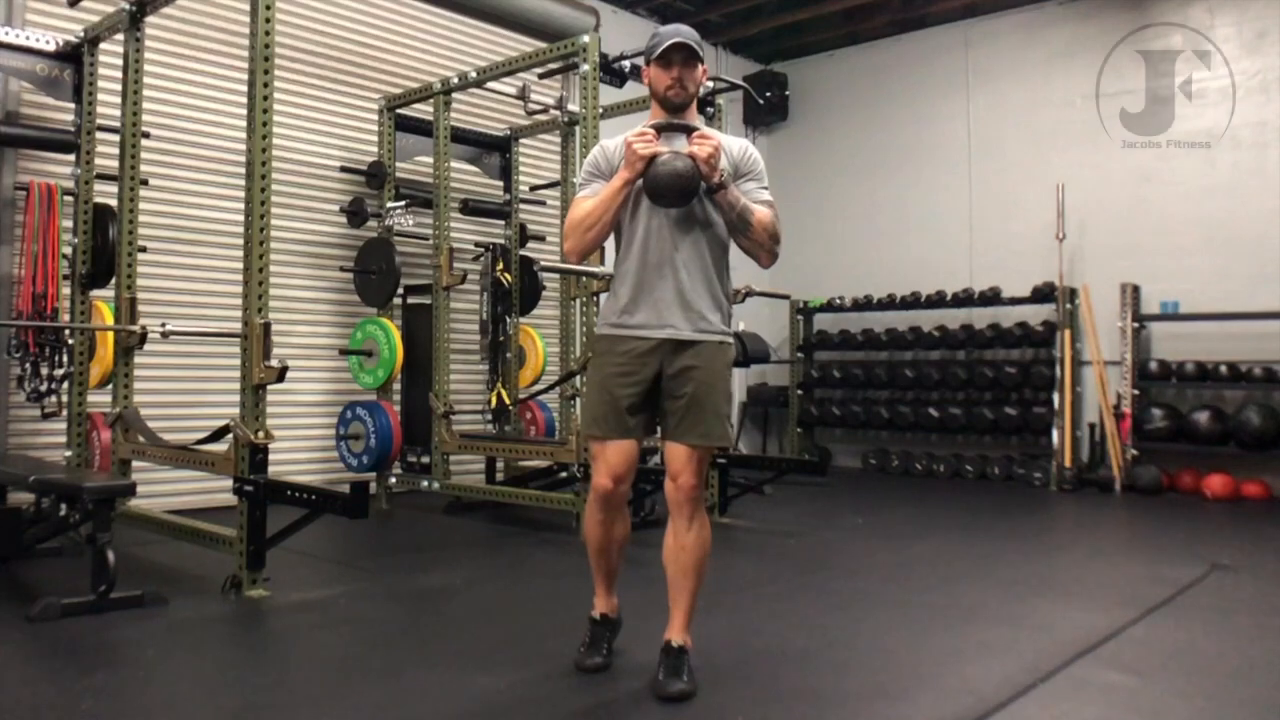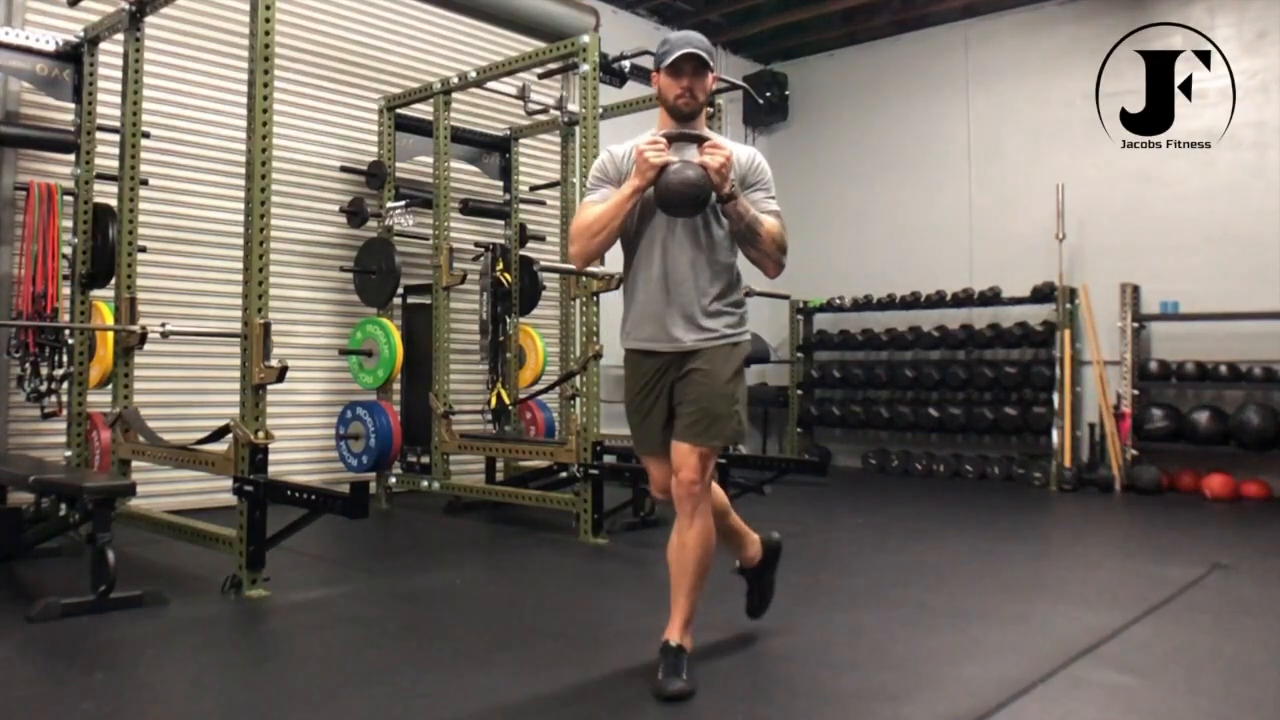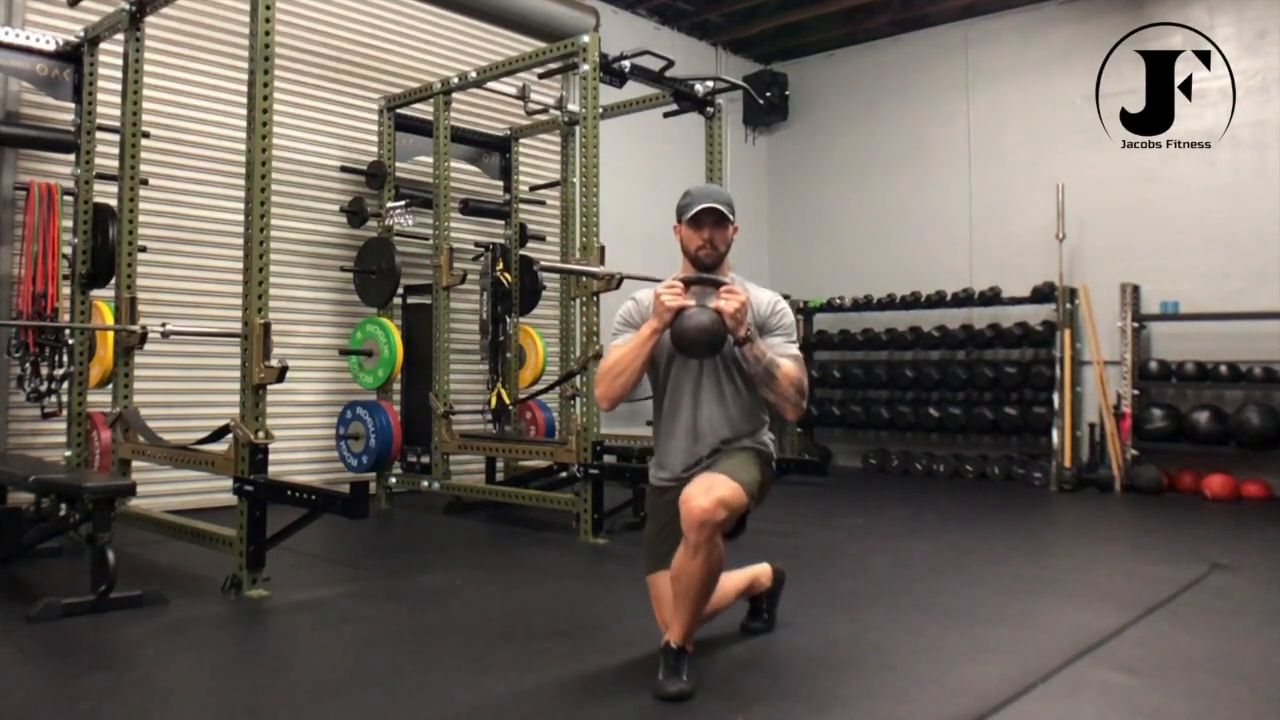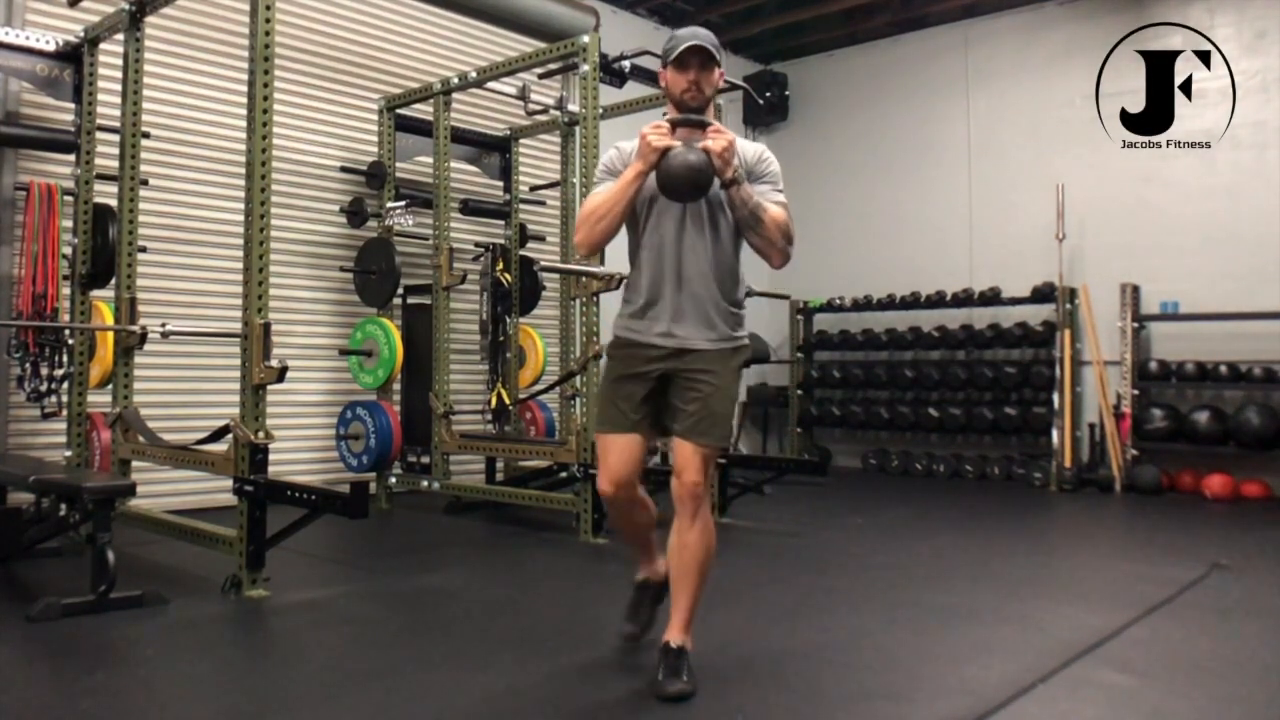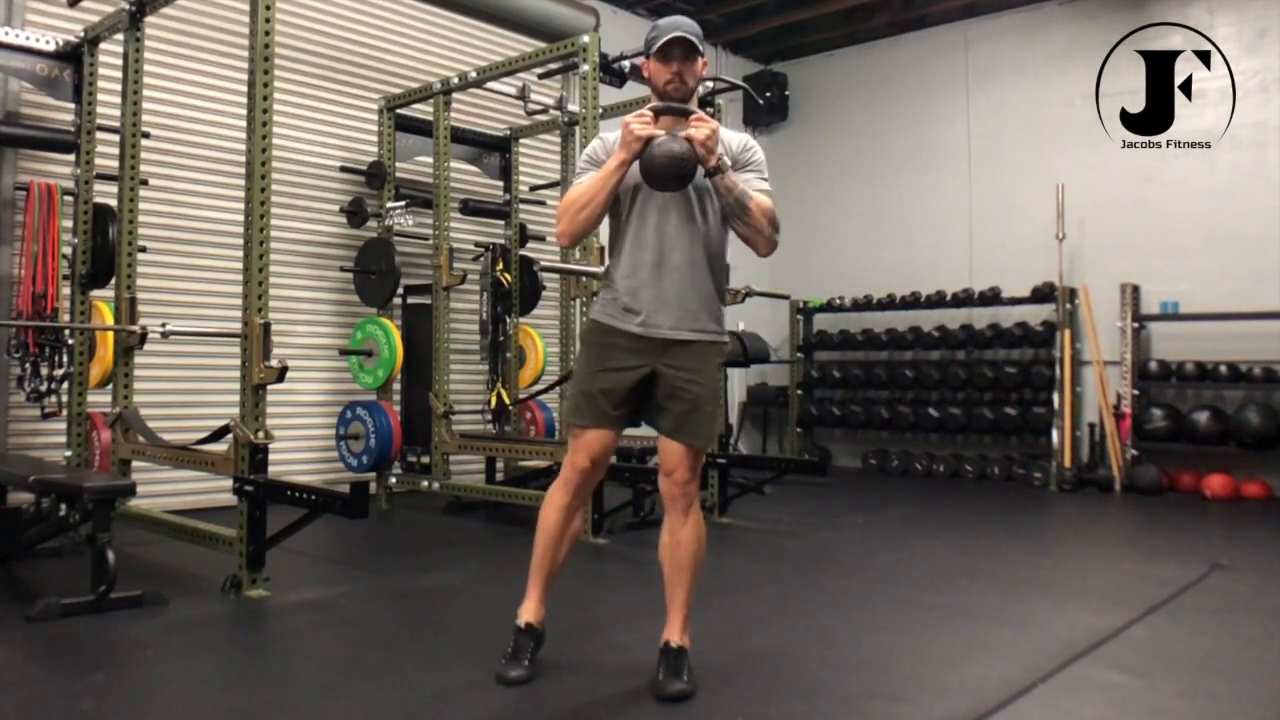
dt=1s
person 1, frame 1
left shoulder: (736, 153)
right shoulder: (610, 152)
left elbow: (767, 249)
right elbow: (575, 246)
left wrist: (716, 180)
right wrist: (628, 175)
left hip: (700, 339)
right hip: (624, 335)
left knee: (685, 490)
right knee: (608, 482)
left ankle: (676, 643)
right ankle: (604, 611)
person 1, frame 2
left shoulder: (743, 160)
right shoulder: (619, 158)
left elbow: (774, 261)
right elbow: (580, 251)
left wrist: (727, 193)
right wrist: (637, 184)
left hip: (712, 342)
right hip: (646, 343)
left knee: (689, 484)
right knee: (666, 486)
left ankle: (676, 643)
right ankle: (754, 551)
person 1, frame 3
left shoulder: (766, 306)
right shoulder: (643, 306)
left elbow: (794, 405)
right elbow: (606, 395)
left wrist: (743, 334)
right wrist: (656, 324)
left hip: (740, 455)
right hip: (671, 472)
left knee: (701, 509)
right knee: (680, 616)
left ankle: (676, 650)
right ankle: (761, 579)
person 1, frame 4
left shoulder: (751, 156)
right shoulder: (627, 153)
left elbow: (779, 252)
right elbow: (585, 241)
left wrist: (730, 176)
right wrist: (641, 166)
left hip: (709, 346)
right hip: (635, 339)
left knee: (690, 490)
right knee: (614, 483)
left ankle: (677, 642)
right ankle: (654, 573)
person 1, frame 5
left shoulder: (737, 148)
right shoulder: (610, 144)
left elbow: (766, 239)
right elbow: (568, 232)
left wrist: (714, 164)
right wrist: (624, 157)
left hip: (693, 341)
right hip: (616, 330)
left knee: (680, 488)
right knee: (579, 470)
left ankle: (675, 642)
right ankle: (529, 622)
